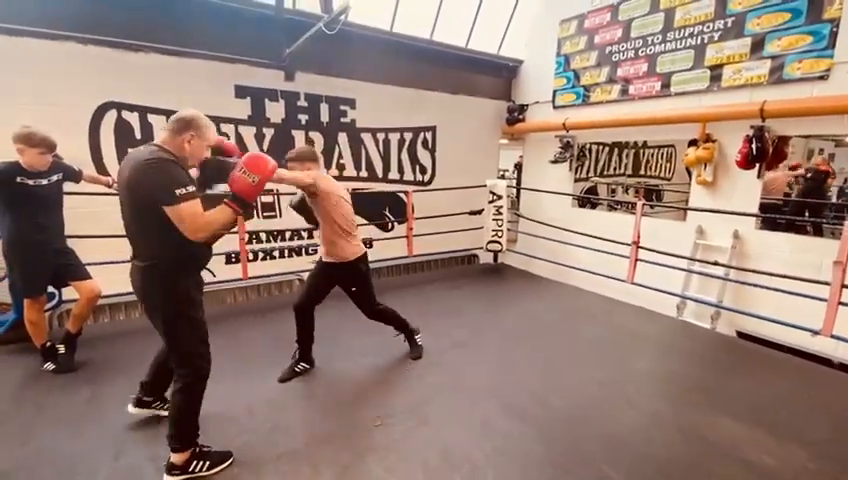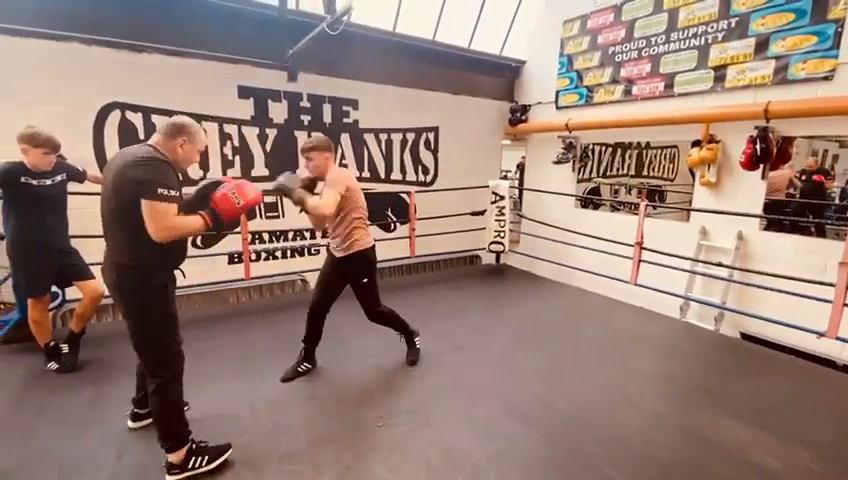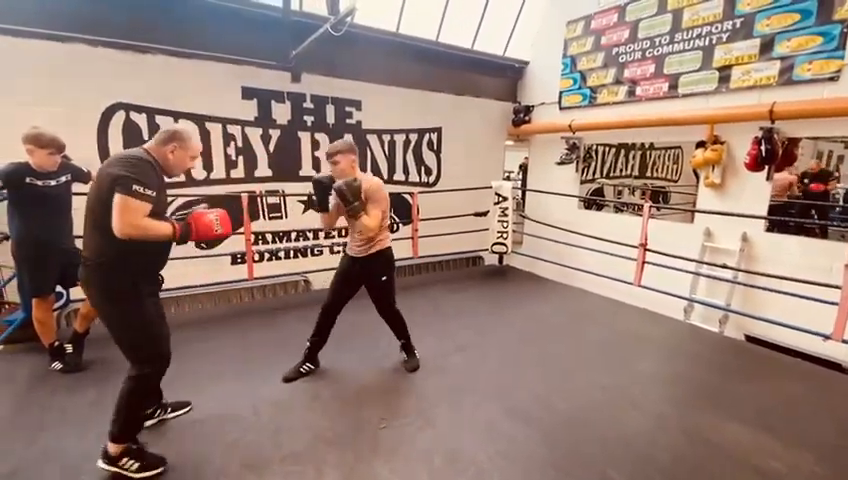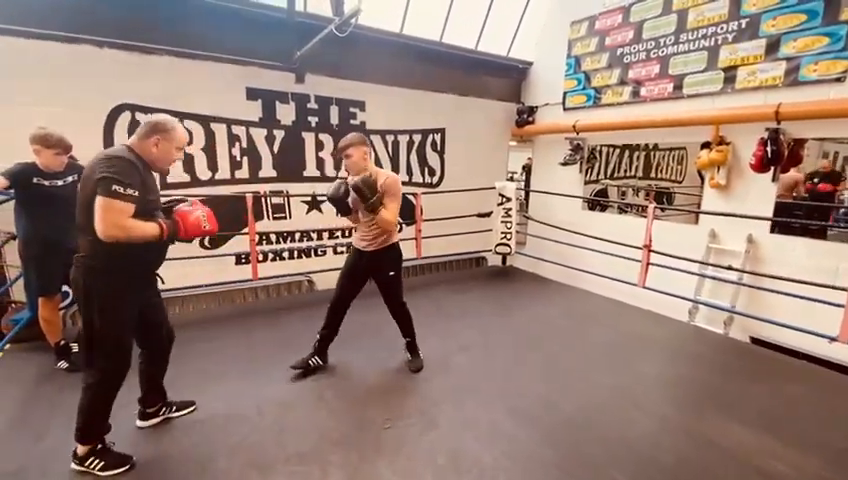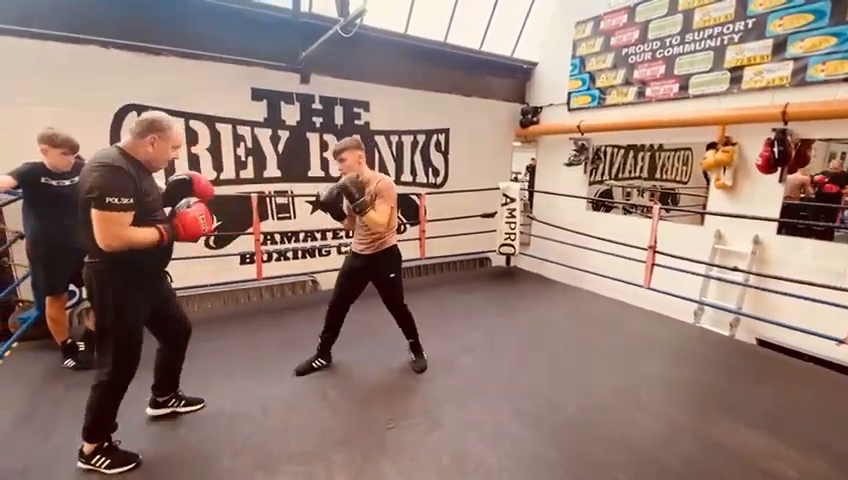
dt=0.2s
person 1, frame 1
left shoulder: (140, 159)
right shoulder: (163, 168)
right elbow: (198, 228)
right wrist: (241, 200)
left hip: (156, 271)
right hip: (169, 279)
left knee: (181, 340)
right knee: (192, 361)
left ankle: (149, 397)
person 1, frame 2
left shoulder: (131, 157)
right shoulder: (153, 166)
right elbow: (163, 229)
left wrist: (199, 199)
right wrist: (213, 215)
left hip: (130, 270)
right hip: (142, 277)
left knee: (152, 345)
right knee: (166, 358)
left ankle: (144, 408)
person 1, frame 3
left shoulder: (137, 165)
right shoulder: (137, 167)
right elbow: (126, 226)
left wrist: (182, 225)
right wrist: (182, 229)
left hip: (128, 273)
right hip: (115, 278)
left knee: (148, 347)
right knee: (152, 355)
left ankle: (147, 407)
right ankle: (118, 449)
person 1, frame 4
left shoulder: (134, 166)
right shoulder: (119, 167)
right elbow: (110, 228)
left wrist: (171, 215)
right wrist: (170, 228)
left hip: (134, 276)
right hip: (105, 281)
left knee: (160, 337)
right knee: (109, 364)
left ankle: (153, 405)
right ankle: (86, 448)
person 1, frame 5
left shoulder: (134, 166)
right shoulder: (111, 172)
right elbow: (110, 237)
left wrist: (174, 194)
right wrist: (170, 231)
left hip: (146, 275)
right hip: (116, 283)
left knee: (177, 330)
right knee: (120, 363)
left ankle: (164, 397)
right ankle: (93, 446)
person 2, frame 1
left shoulder: (58, 168)
left elbow: (84, 176)
left wrist: (111, 182)
left hip: (56, 246)
right hip: (23, 251)
left knee: (91, 291)
right knee: (35, 302)
left ankle: (67, 343)
right ankle: (48, 353)
person 2, frame 2
left shoulder: (62, 168)
left elbow: (89, 176)
left hip: (60, 246)
right hip: (27, 250)
left knee: (95, 291)
right knee: (39, 302)
left ankle: (71, 343)
right ankle: (51, 352)
person 2, frame 3
left shoulder: (67, 169)
left elbow: (93, 176)
left hip: (65, 247)
right hip: (32, 250)
right knee: (43, 301)
left ankle: (75, 342)
right ankle: (55, 352)
person 2, frame 4
left shoulder: (73, 169)
right shoulder: (24, 172)
left hip: (71, 247)
right hip: (38, 250)
right knee: (49, 301)
left ankle: (80, 343)
right ankle: (61, 351)
person 2, frame 5
left shoulder: (80, 169)
right shoulder: (32, 172)
left hip: (78, 246)
right hip: (46, 249)
right knee: (56, 300)
left ankle: (88, 341)
right ankle: (68, 350)
person 3, frame 1
left shoulder: (317, 181)
right shoulder: (317, 188)
left elbow: (281, 176)
right wrist: (309, 213)
left hip: (351, 261)
right hip: (328, 261)
left knee: (372, 308)
right knee: (302, 306)
left ankle: (410, 333)
right ankle: (303, 358)
person 3, frame 2
left shoulder: (339, 176)
right shoulder: (330, 181)
left elbow: (325, 211)
right elbow: (320, 225)
left wrist: (295, 192)
right wrist: (306, 196)
left hip: (360, 254)
right hip: (337, 255)
left knee: (373, 310)
right knee: (317, 307)
left ankle: (410, 336)
right ankle: (307, 358)
person 3, frame 3
left shoulder: (374, 186)
right shoulder: (340, 185)
left elbow: (371, 230)
right elbow: (327, 225)
left wrist: (352, 204)
right wrist: (322, 197)
left hip: (377, 256)
right hip: (353, 256)
left knee: (387, 310)
right knee: (329, 307)
left ankle: (409, 350)
right ankle: (310, 358)
person 3, frame 4
left shoulder: (389, 180)
right shoulder: (353, 180)
left elbow: (390, 223)
left wrist: (371, 201)
right wrist: (342, 204)
left hip: (385, 252)
right hip: (359, 251)
left knee: (396, 304)
right knee: (338, 302)
left ankle: (413, 349)
right ankle: (319, 354)
person 3, frame 5
left shoulder: (383, 184)
right shoulder: (348, 184)
left elbow: (380, 226)
left wrist: (358, 201)
right wrist: (337, 211)
left hip: (384, 255)
right hip: (357, 255)
left knee: (397, 306)
right knee: (337, 305)
left ankle: (417, 350)
right ankle: (323, 354)
